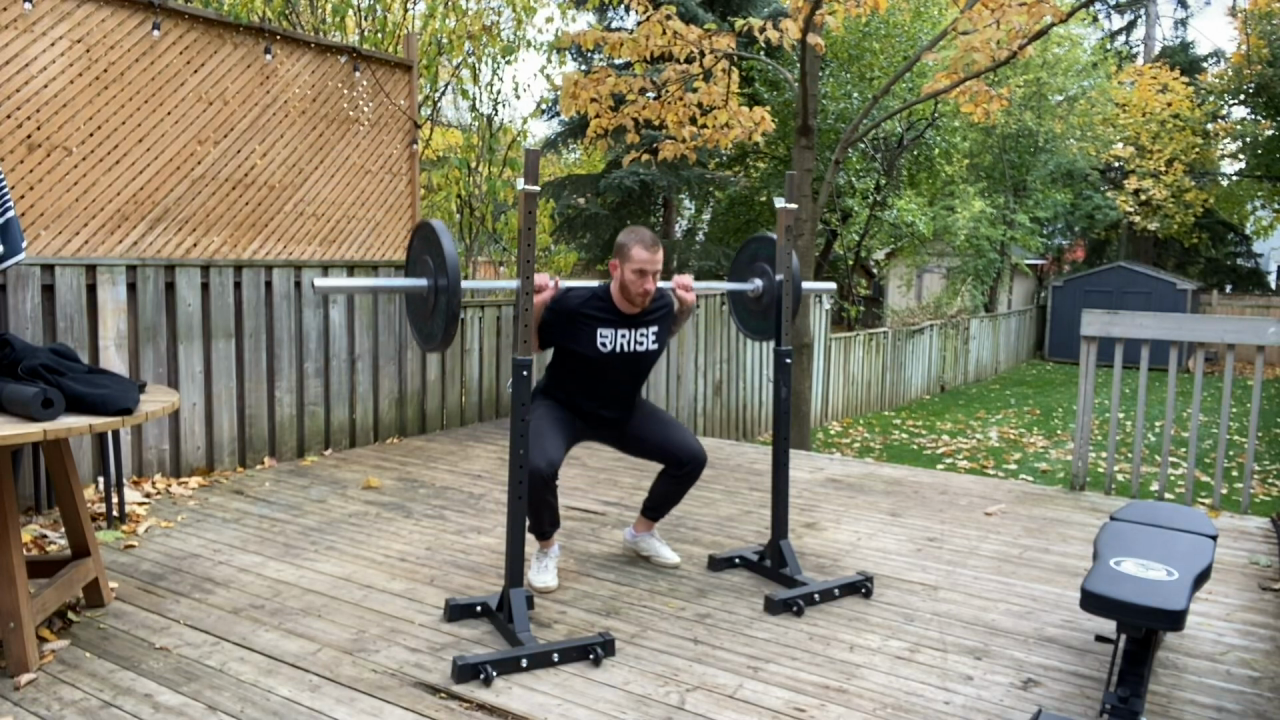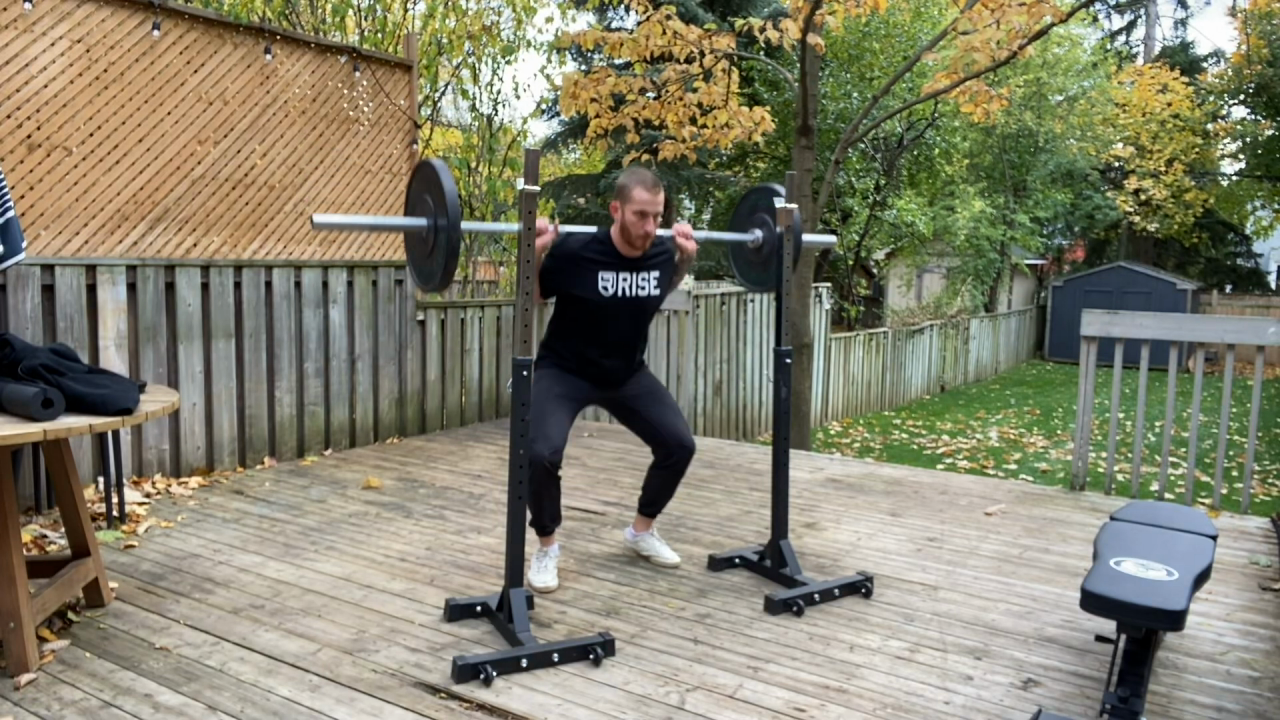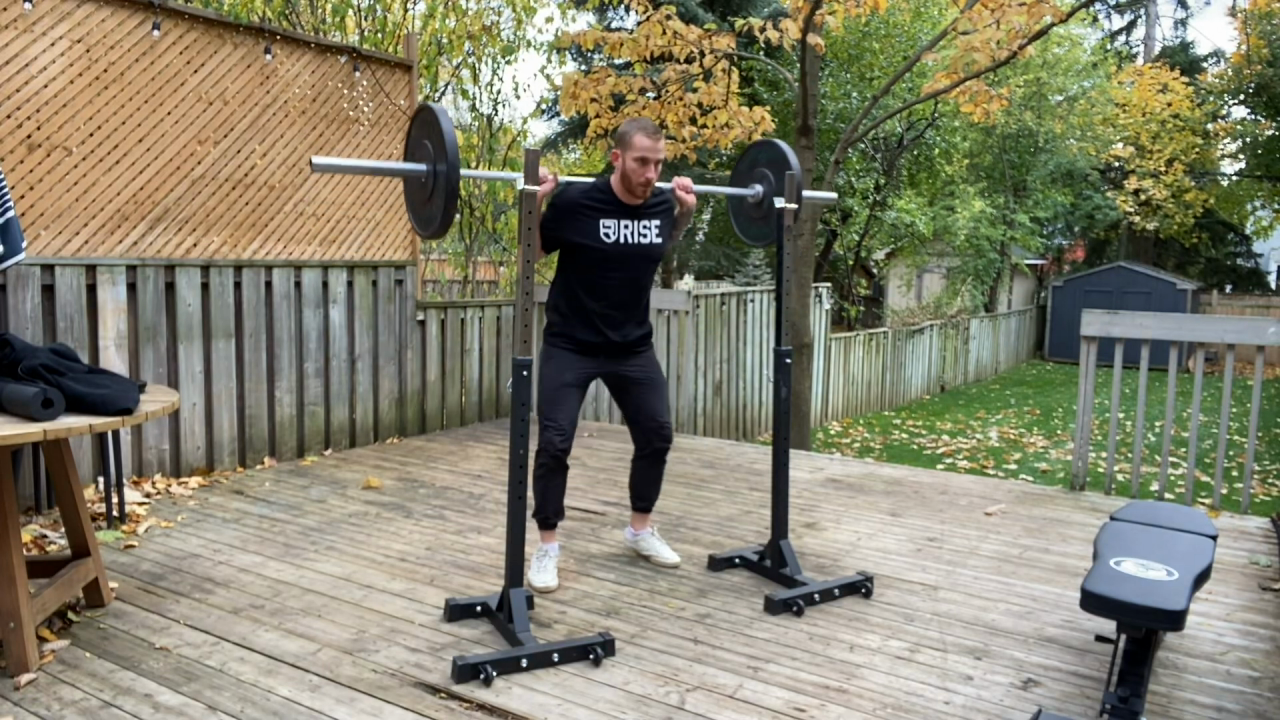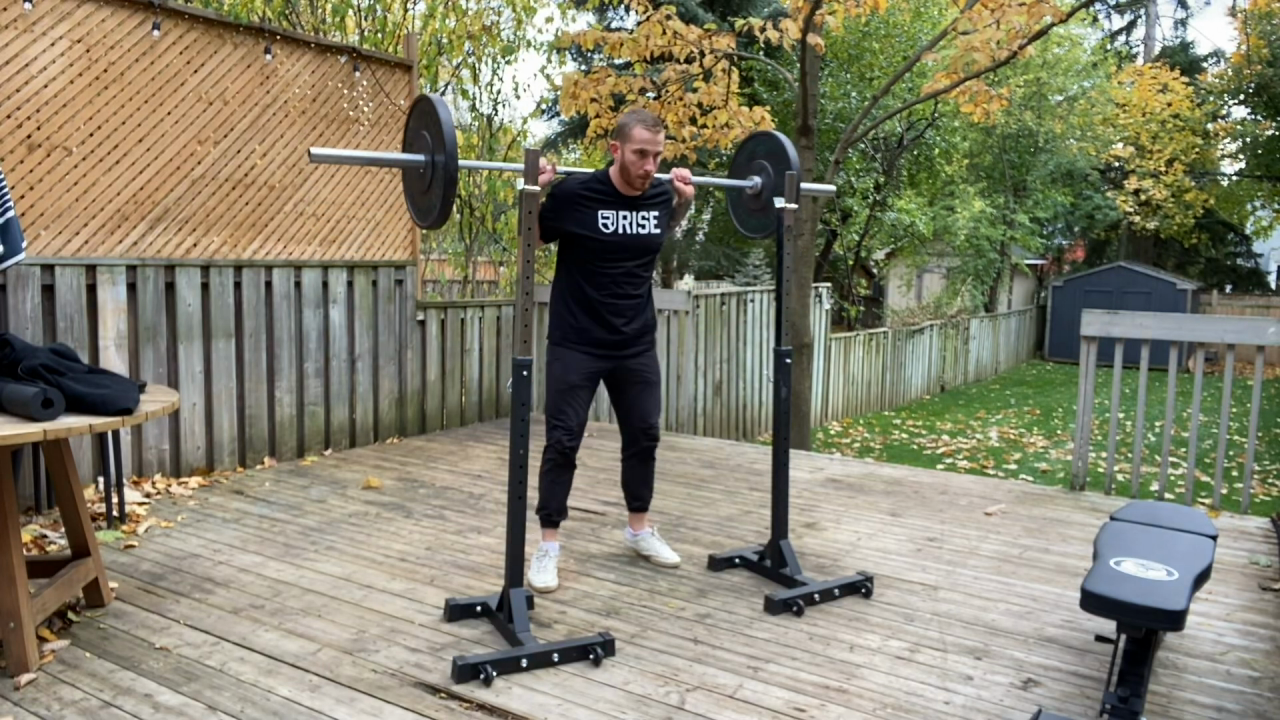
dt=0.2s
person 1, frame 1
left shoulder: (662, 304)
right shoulder: (575, 305)
left wrist: (686, 307)
right wrist: (536, 307)
left hip: (623, 409)
right hip: (560, 407)
left knee: (690, 456)
right knee: (539, 466)
left ankle: (641, 533)
right ankle: (545, 549)
person 1, frame 2
left shoulder: (662, 252)
right shoulder: (575, 251)
right elbow: (529, 297)
left wrist: (686, 256)
right wrist: (535, 253)
left hip: (627, 373)
right hip: (564, 371)
left knee: (679, 445)
right knee: (544, 454)
left ankle: (641, 532)
right ankle: (546, 548)
person 1, frame 3
left shoulder: (661, 204)
right shoulder: (576, 201)
left wrist: (686, 209)
right wrist: (534, 202)
left hip: (634, 346)
right hip: (571, 345)
left knee: (655, 436)
right knee: (555, 442)
left ankle: (641, 531)
right ankle: (547, 546)
person 1, frame 4
left shoulder: (660, 194)
right shoulder: (575, 193)
left wrist: (684, 200)
left hip: (636, 343)
right hip: (576, 342)
left knee: (643, 437)
right knee: (563, 442)
left ankle: (639, 529)
right ankle: (548, 546)
